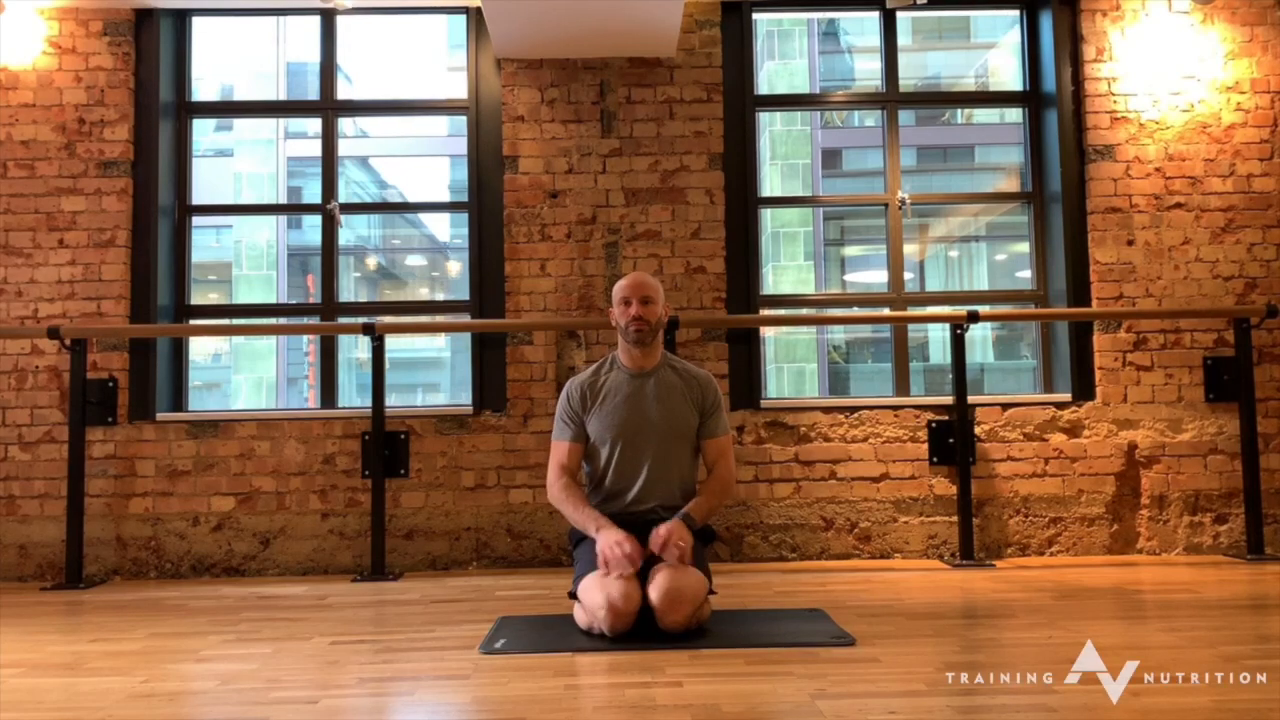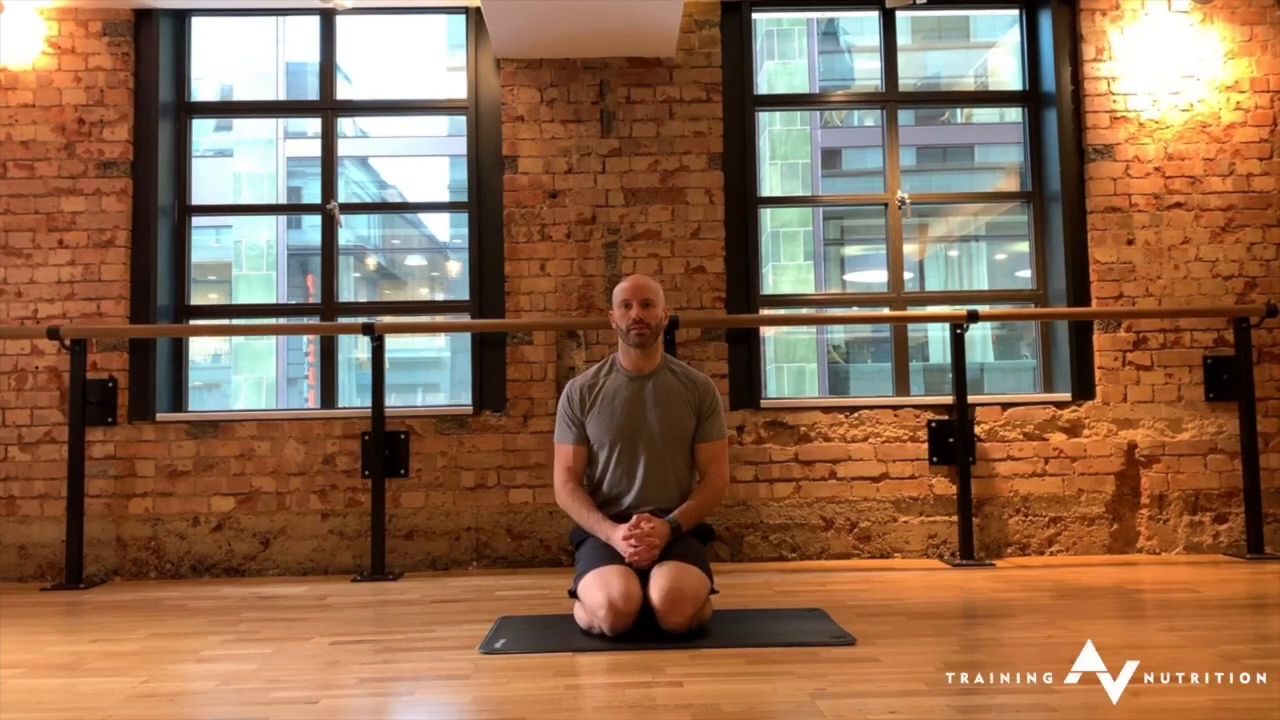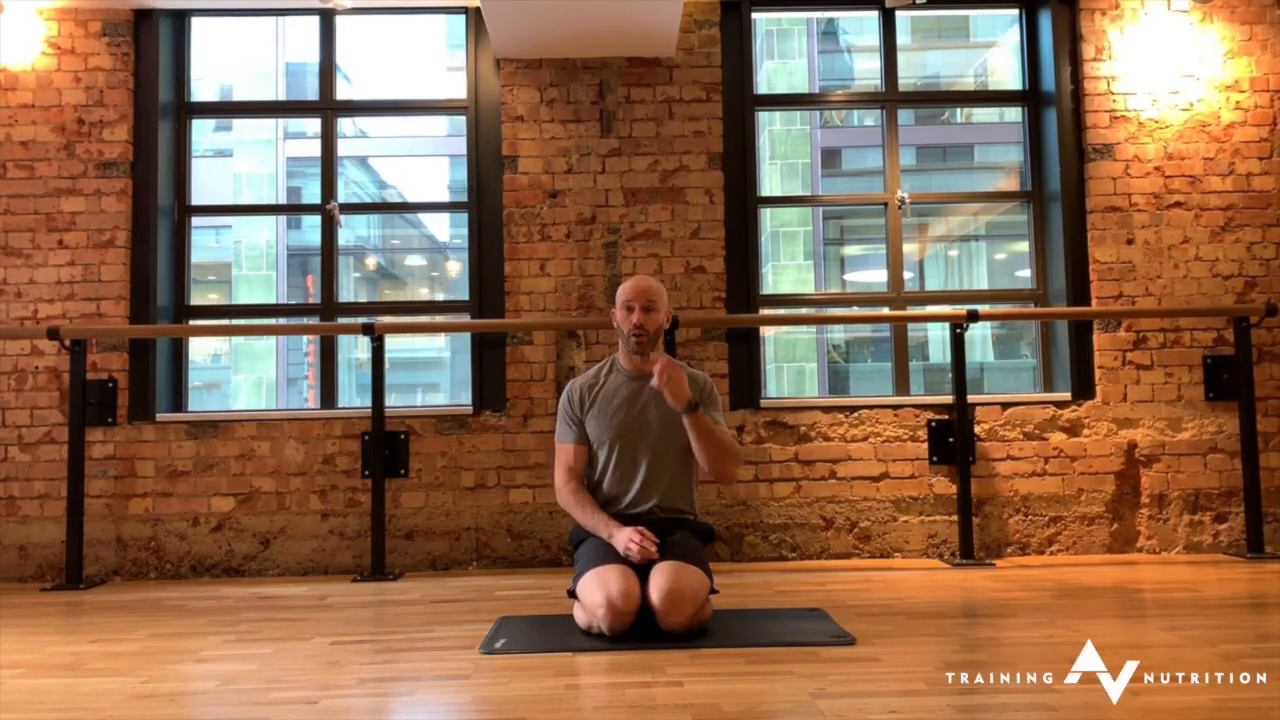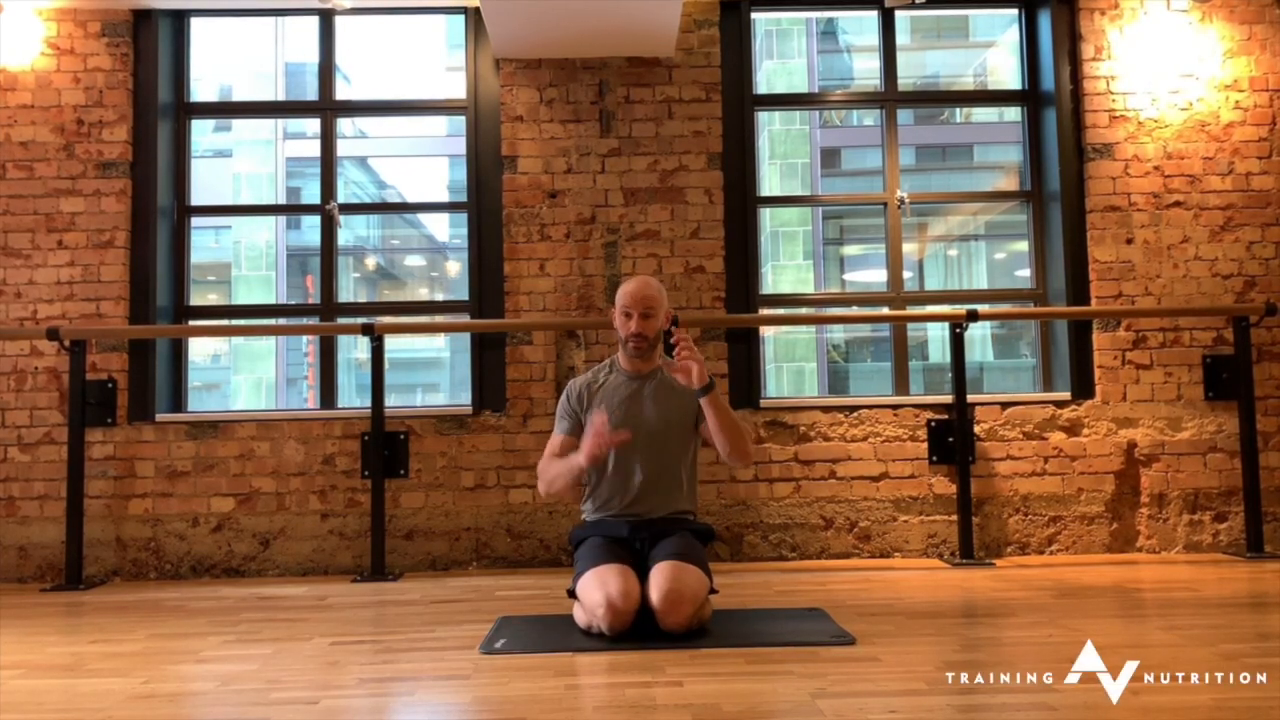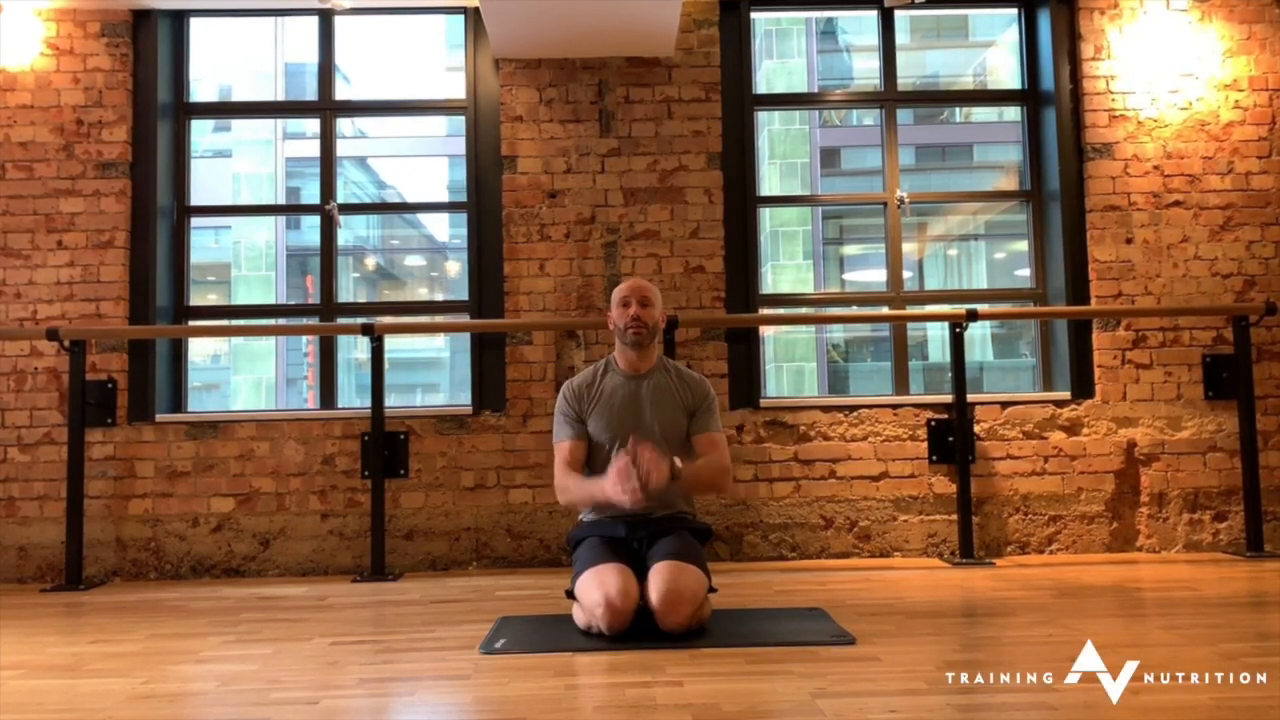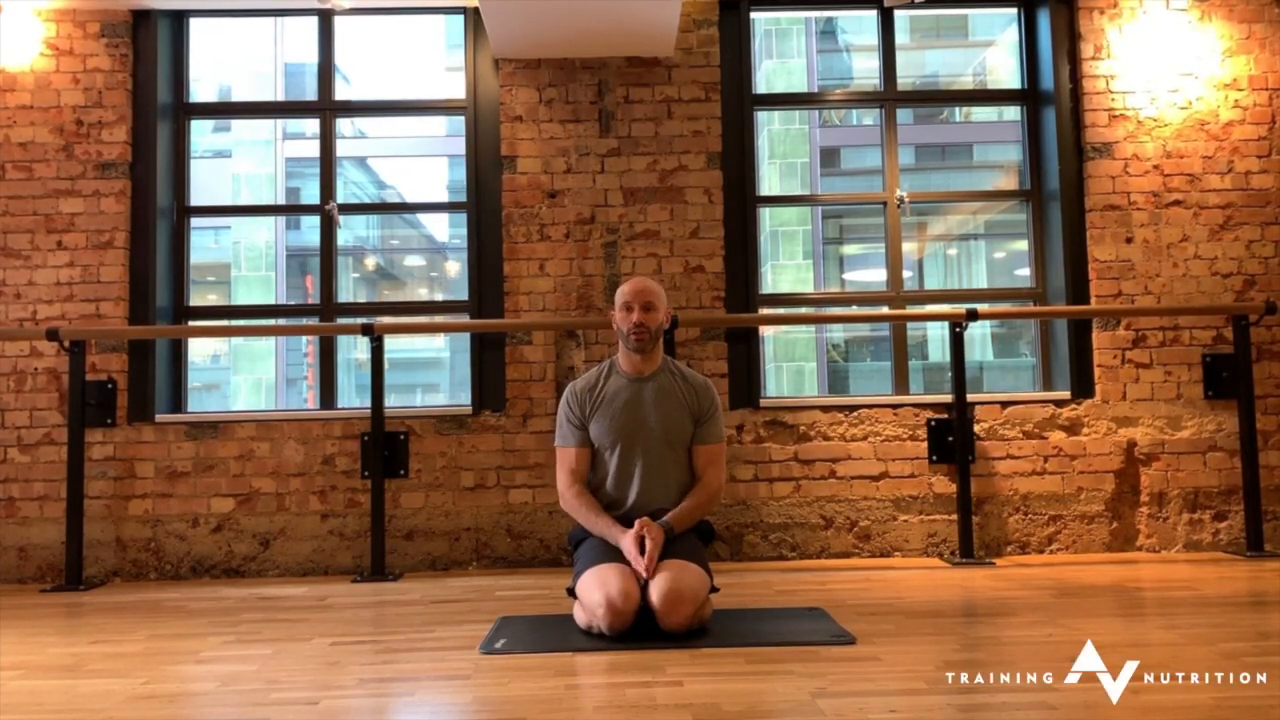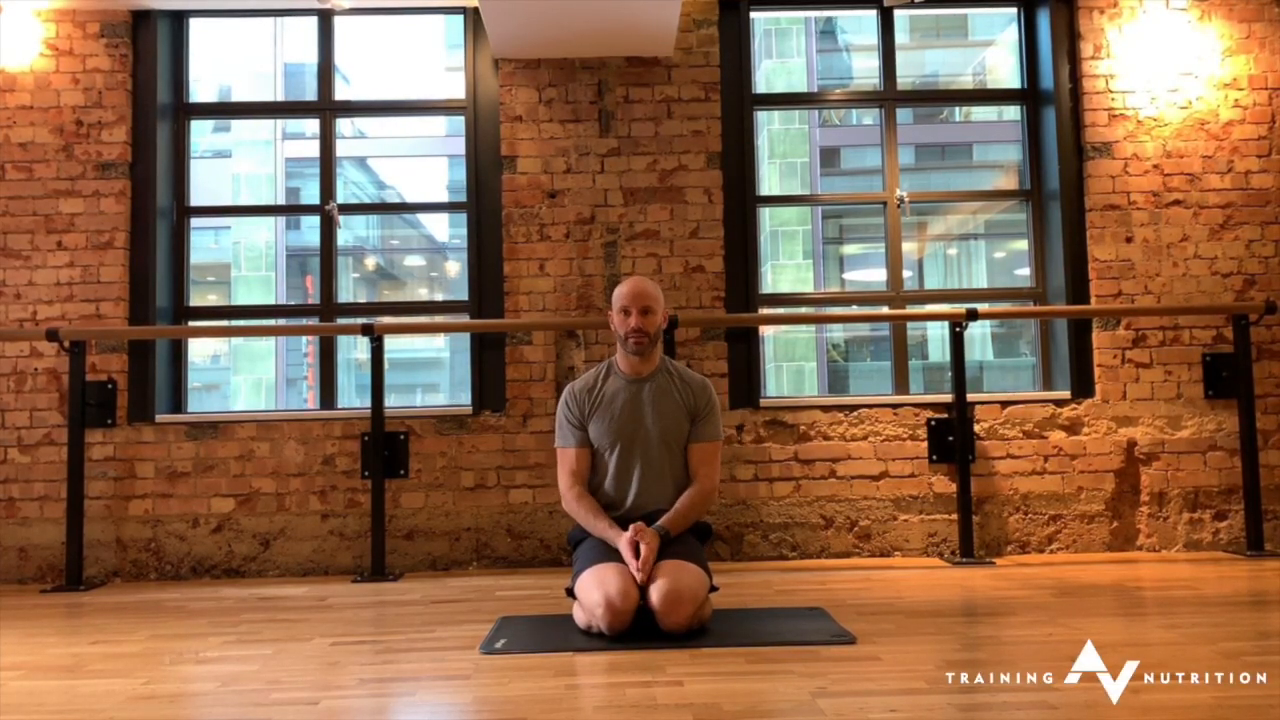
dt=0.7s
person 1, frame 1
left shoulder: (699, 385)
right shoulder: (581, 390)
left elbow: (722, 472)
right elbow: (559, 481)
left wrist: (684, 521)
right wrist: (602, 528)
left hip: (673, 526)
right hip: (607, 526)
left knee: (674, 608)
right knee: (613, 611)
right ankle: (587, 601)
person 1, frame 2
left shoulder: (698, 388)
right shoulder: (580, 392)
left elbow: (715, 478)
right elbow: (566, 484)
left wrist: (669, 527)
right wrist: (613, 532)
left hip: (677, 529)
right hip: (603, 530)
left knee: (675, 608)
right knee: (614, 610)
right ankle: (588, 598)
person 1, frame 3
left shoulder: (696, 386)
right shoulder: (581, 391)
left elbow: (727, 471)
right elbow: (567, 484)
left wrist: (686, 405)
right wrist: (615, 532)
left hip: (676, 527)
right hip: (605, 530)
left knee: (675, 607)
right knee: (614, 609)
left ankle: (649, 594)
right ankle: (587, 597)
person 1, frame 4
left shoulder: (689, 387)
right shoulder: (581, 390)
left elbow: (741, 457)
right elbow: (546, 481)
left wrist: (705, 388)
right wrist: (582, 458)
left hip: (674, 528)
right hip: (605, 528)
left knee: (675, 608)
right knee: (612, 610)
left ankle: (647, 592)
right ankle: (588, 599)
person 1, frame 5
left shoulder: (694, 387)
right shoulder: (577, 390)
left elbow: (721, 476)
right elbow: (565, 488)
left wrist: (672, 472)
right wrist: (606, 486)
left hip: (672, 525)
right hip: (603, 529)
left knee: (674, 608)
right knee: (611, 609)
right ankle: (587, 595)
person 1, frame 6
left shoulder: (699, 391)
right shoulder: (581, 393)
left elbow: (712, 482)
right elbow: (570, 489)
left wrist: (663, 528)
right wrist: (621, 536)
left hip: (676, 529)
right hip: (603, 530)
left knee: (675, 608)
right knee: (613, 609)
left ankle: (662, 589)
right ankle: (588, 597)
person 1, frame 7
left shoulder: (696, 390)
right shoulder: (579, 394)
left elbow: (705, 483)
right elbow: (572, 489)
left wrist: (657, 533)
right wrist: (618, 537)
left hip: (674, 529)
right hip: (603, 530)
left knee: (674, 609)
right knee: (612, 610)
right ankle: (587, 593)
